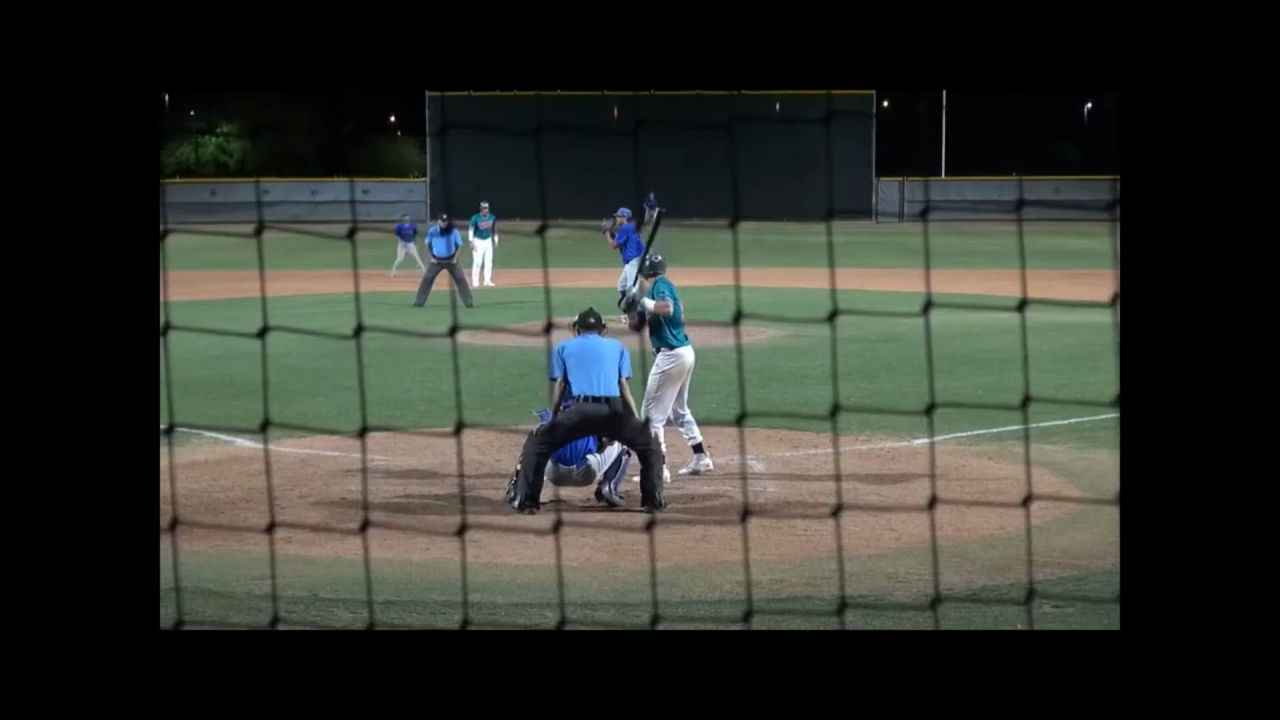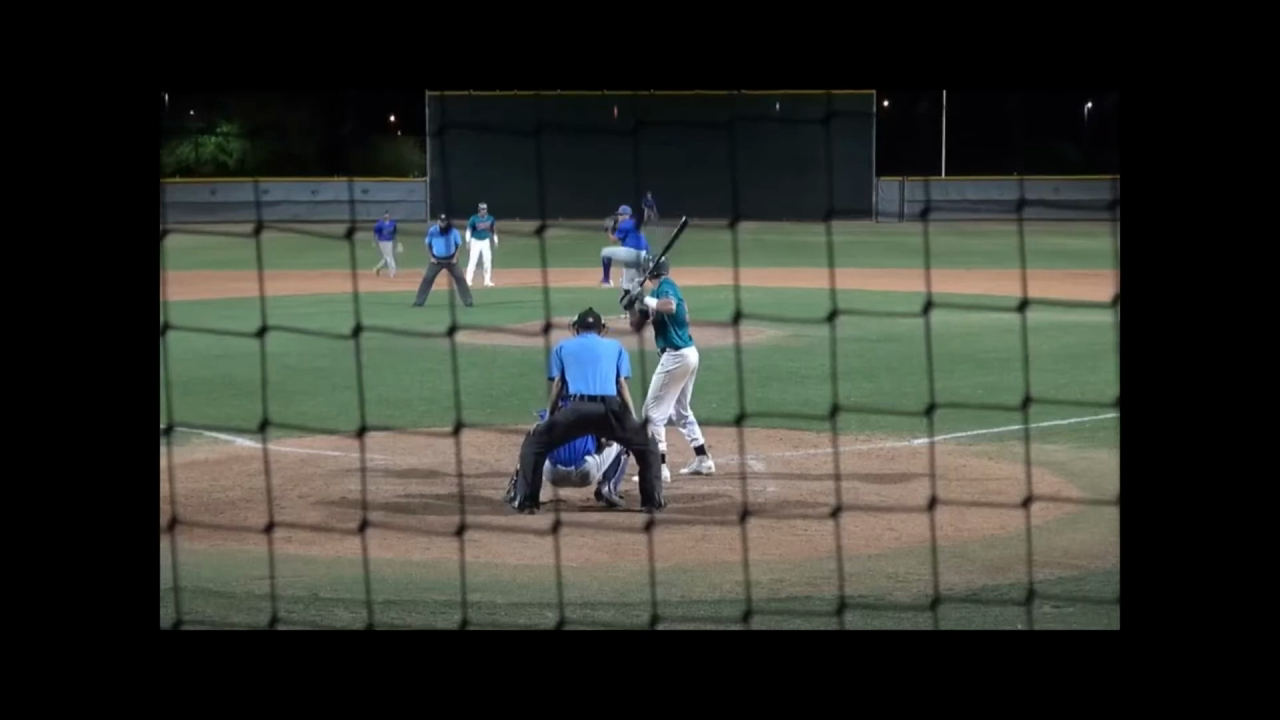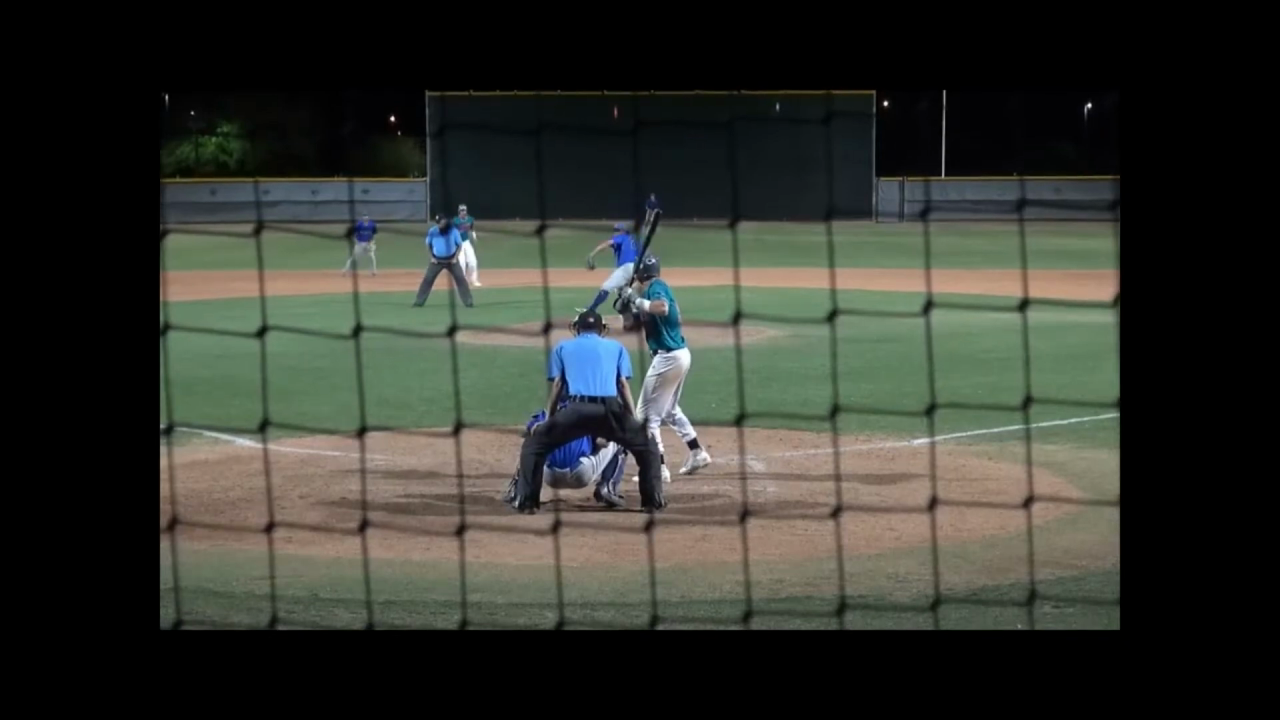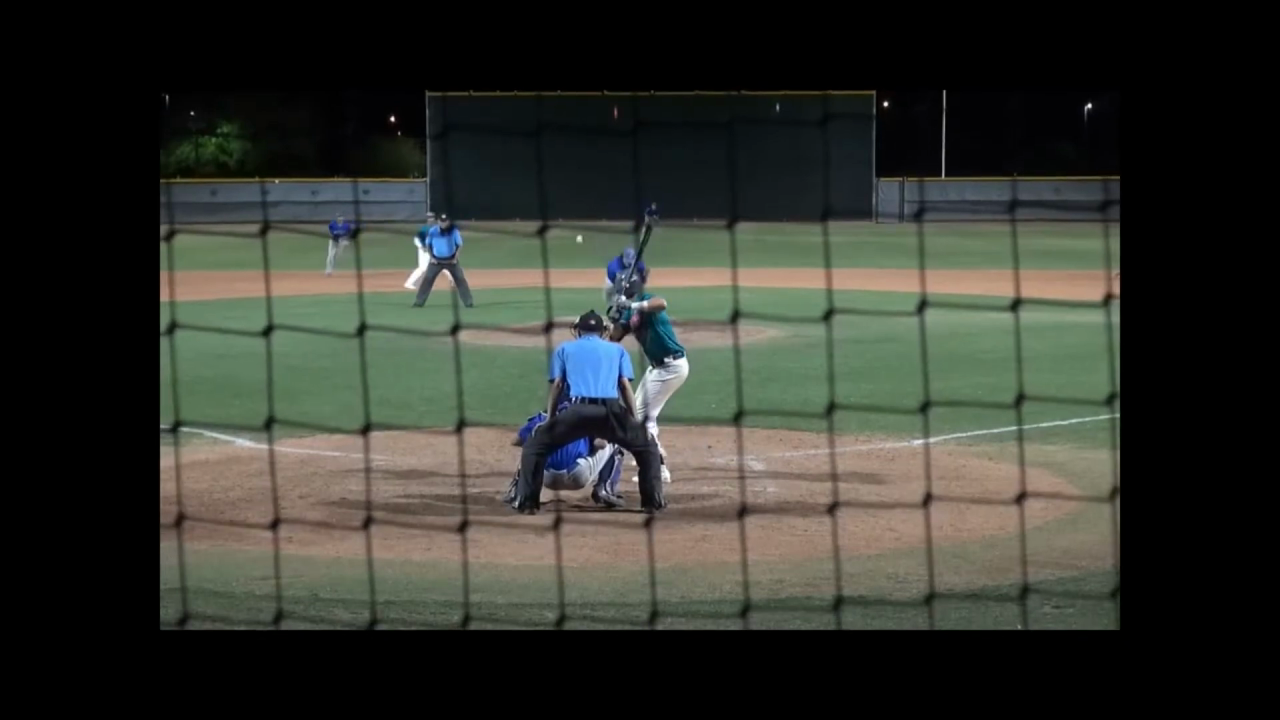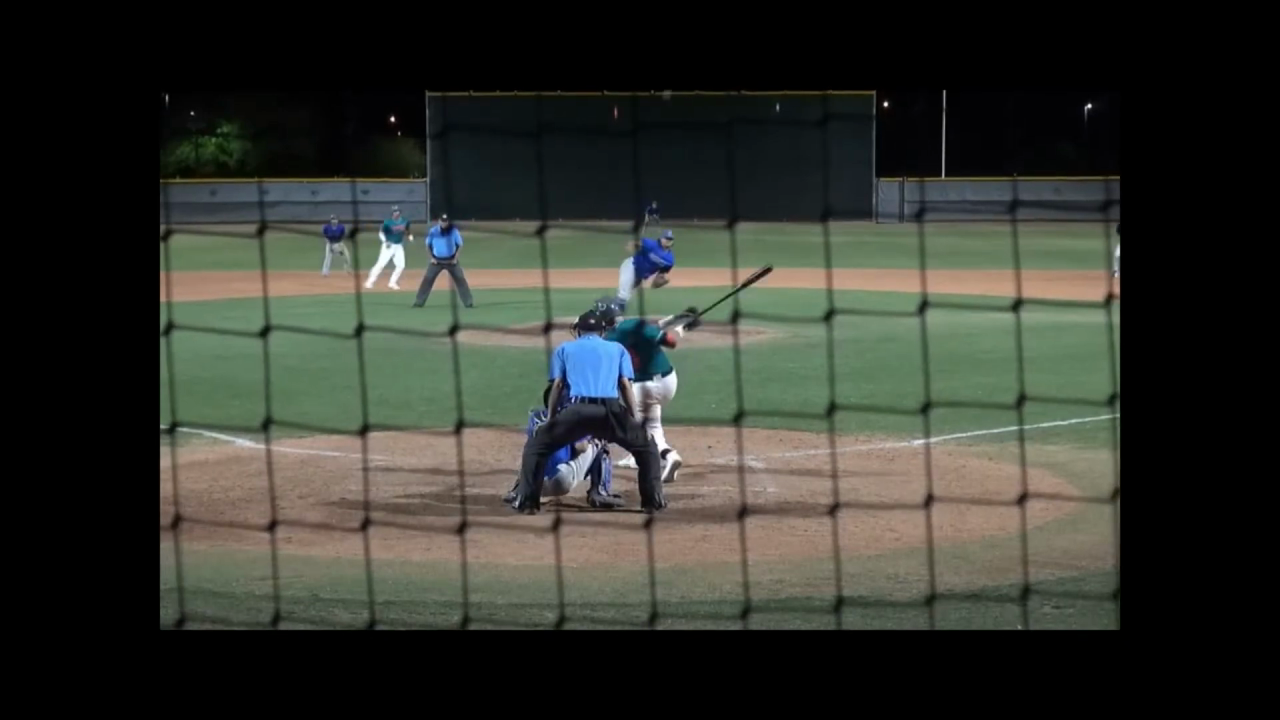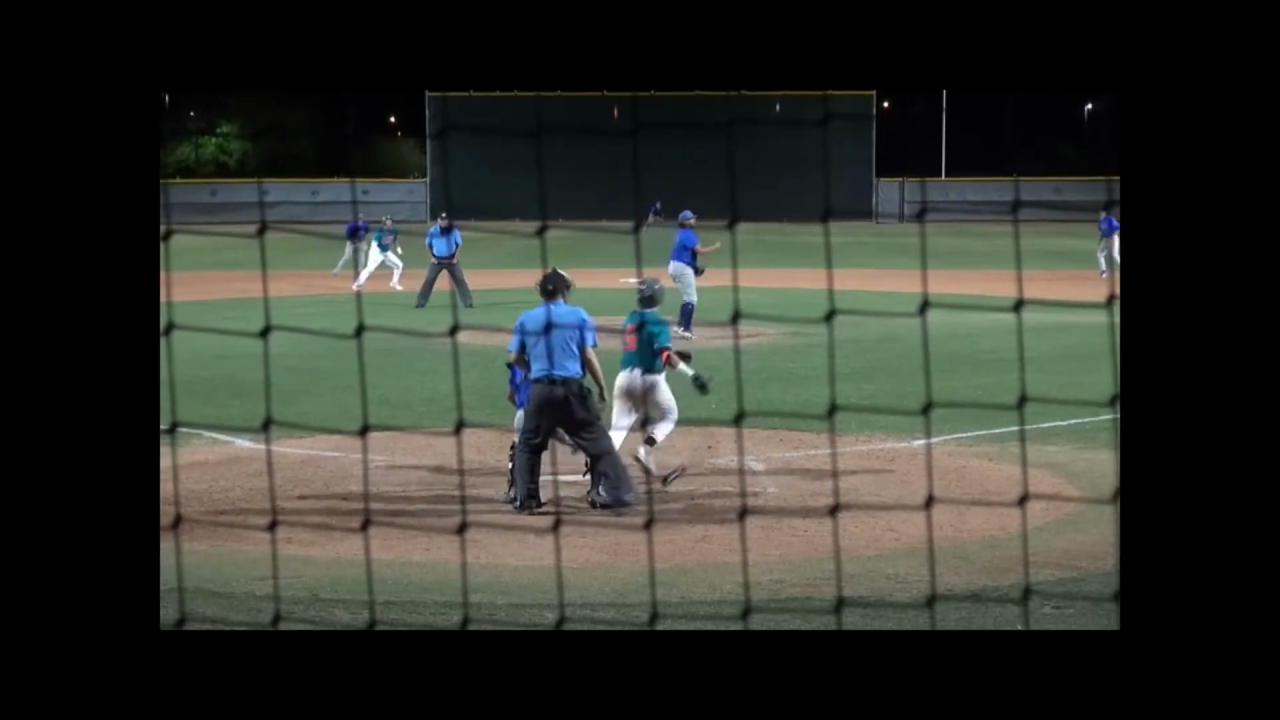
dt=0.5s
person 1, frame 1
left shoulder: (660, 285)
right shoulder: (658, 287)
left elbow: (667, 309)
right elbow: (636, 327)
left wrist: (642, 300)
right wrist: (633, 305)
left hip: (671, 355)
right hip: (684, 352)
left knee: (652, 412)
right knee: (678, 409)
left ankle: (659, 469)
right ankle: (700, 457)
person 1, frame 2
left shoulder: (665, 286)
right shoulder: (659, 289)
left elbow: (669, 306)
right elbow: (637, 325)
left wrist: (644, 298)
right wrist: (632, 303)
left hip: (676, 356)
right hip: (687, 354)
left knee: (653, 412)
right knee: (680, 410)
left ankle: (659, 467)
right ankle: (703, 460)
person 1, frame 3
left shoulder: (656, 287)
right shoulder: (650, 291)
left elbow: (662, 309)
left wrist: (637, 300)
right wrist: (627, 304)
left hip: (668, 358)
right hip: (679, 355)
left knee: (647, 413)
right knee: (669, 409)
left ankle: (659, 469)
right ankle: (697, 453)
person 1, frame 4
left shoulder: (644, 299)
right shoulder: (629, 312)
left elbow: (662, 304)
right elbow: (615, 337)
left wrist: (631, 305)
right wrist: (619, 313)
left hip: (671, 365)
right hip: (660, 365)
left knee: (643, 415)
right knee: (642, 409)
left ankle: (659, 469)
person 1, frame 5
left shoulder: (607, 341)
right shoulder: (636, 325)
right elbow: (671, 341)
right wrist: (683, 324)
left hip: (643, 386)
right hip: (667, 380)
right knee: (651, 422)
left ankle: (667, 455)
right ankle: (637, 457)
person 1, frame 6
left shoulder: (630, 319)
right shoulder: (658, 322)
right elbow: (666, 355)
left wrist: (677, 354)
right wrist: (692, 374)
left hip: (626, 378)
right hip: (650, 378)
left knee: (619, 427)
right knee: (668, 416)
right ankle: (646, 450)
person 2, frame 1
left shoulder: (564, 347)
right shoulder: (617, 346)
left elbow: (559, 385)
right elbow: (624, 386)
left wrist: (551, 419)
right wrist: (638, 420)
left hip: (580, 410)
right hip: (613, 410)
left knee: (536, 444)
right knee: (648, 445)
left ankle: (525, 501)
right ankle: (654, 500)
person 2, frame 2
left shoulder: (562, 347)
right shoulder: (616, 346)
left elbow: (557, 384)
right elbow: (622, 384)
left wrist: (548, 418)
right wrist: (635, 420)
left hip: (575, 409)
right hip: (609, 409)
left knee: (534, 444)
right knee: (646, 446)
left ankle: (525, 501)
right ankle: (653, 500)
person 2, frame 3
left shoulder: (562, 347)
right shoulder: (616, 347)
left elbow: (557, 384)
right elbow: (623, 384)
left wrist: (548, 420)
right wrist: (635, 421)
left hip: (576, 409)
right hip: (609, 409)
left knee: (534, 443)
right knee: (646, 445)
left ankle: (525, 501)
right ankle: (653, 500)
person 2, frame 4
left shoulder: (564, 349)
right shoulder: (617, 349)
left elbow: (557, 385)
right elbow: (625, 385)
left wrist: (549, 420)
right wrist: (636, 421)
left hip: (577, 411)
right hip: (610, 411)
left knee: (535, 445)
right knee: (646, 446)
left ankle: (525, 501)
right ankle: (653, 501)
person 2, frame 5
left shoulder: (565, 348)
right shoulder: (617, 348)
left elbow: (557, 385)
right elbow: (625, 385)
left wrist: (550, 419)
right wrist: (633, 420)
left hip: (577, 410)
right hip: (611, 410)
left knee: (535, 447)
right knee: (646, 446)
left ankle: (526, 501)
right ankle: (653, 501)
person 2, frame 6
left shoulder: (526, 319)
right shoulder: (579, 315)
left elbow: (515, 358)
right elbow: (589, 356)
right wrist: (602, 388)
left hip: (541, 390)
right hip: (572, 389)
left knee: (528, 446)
right knee: (598, 444)
left ankle: (525, 500)
right ankle: (619, 494)
